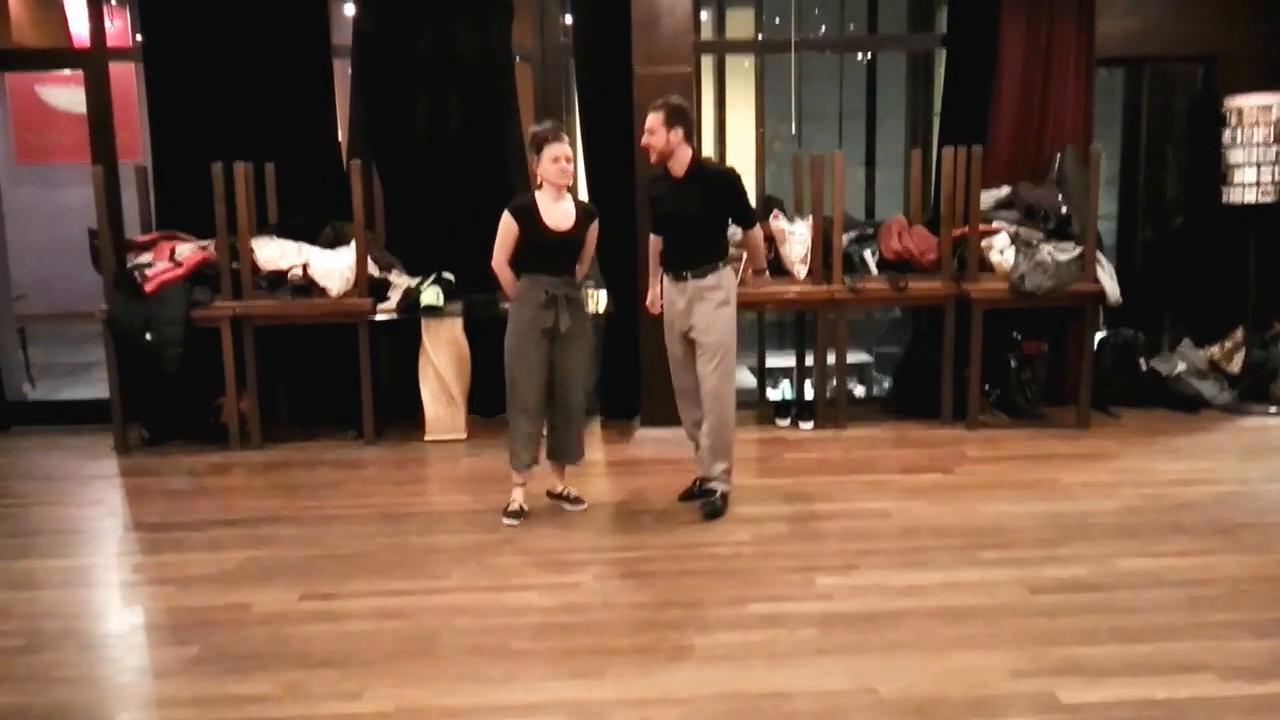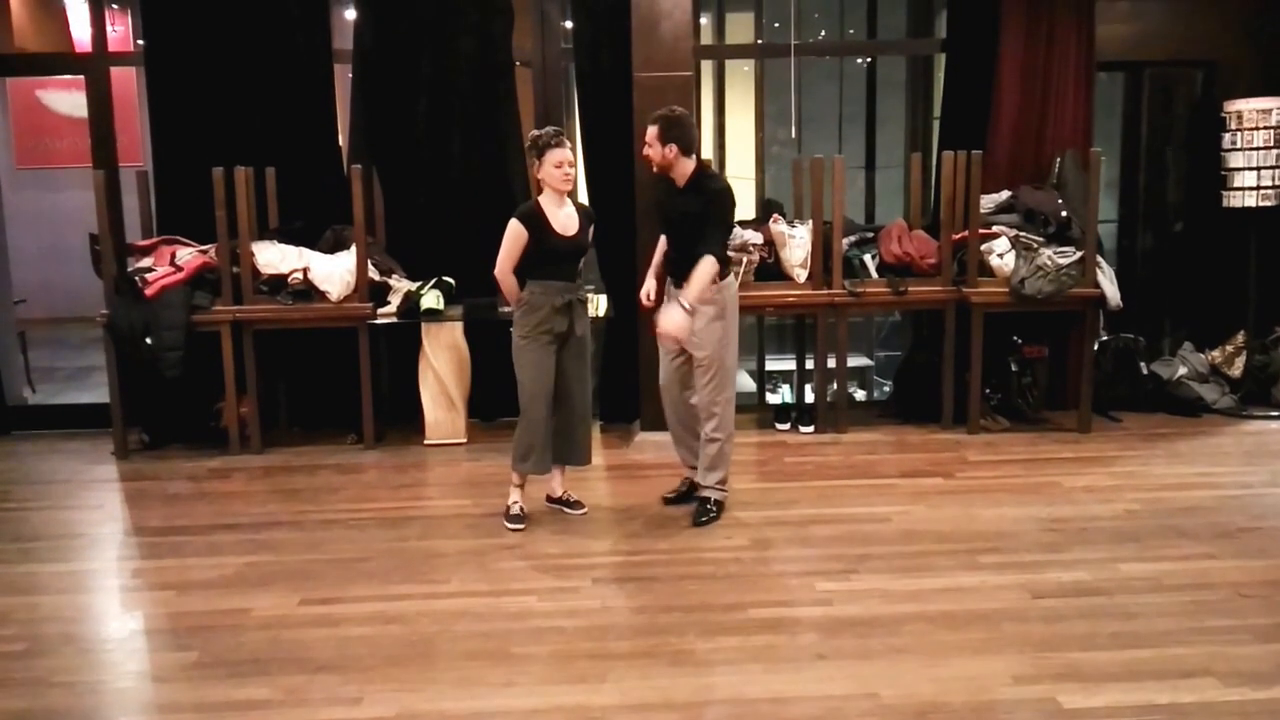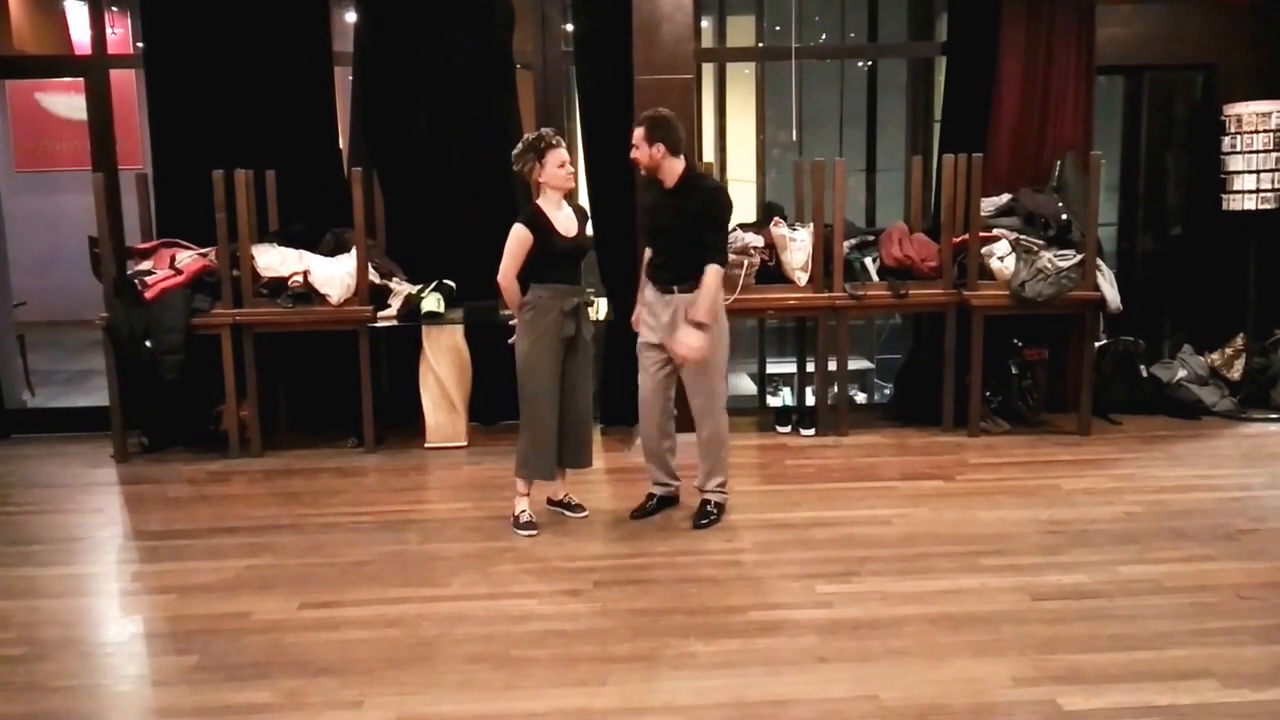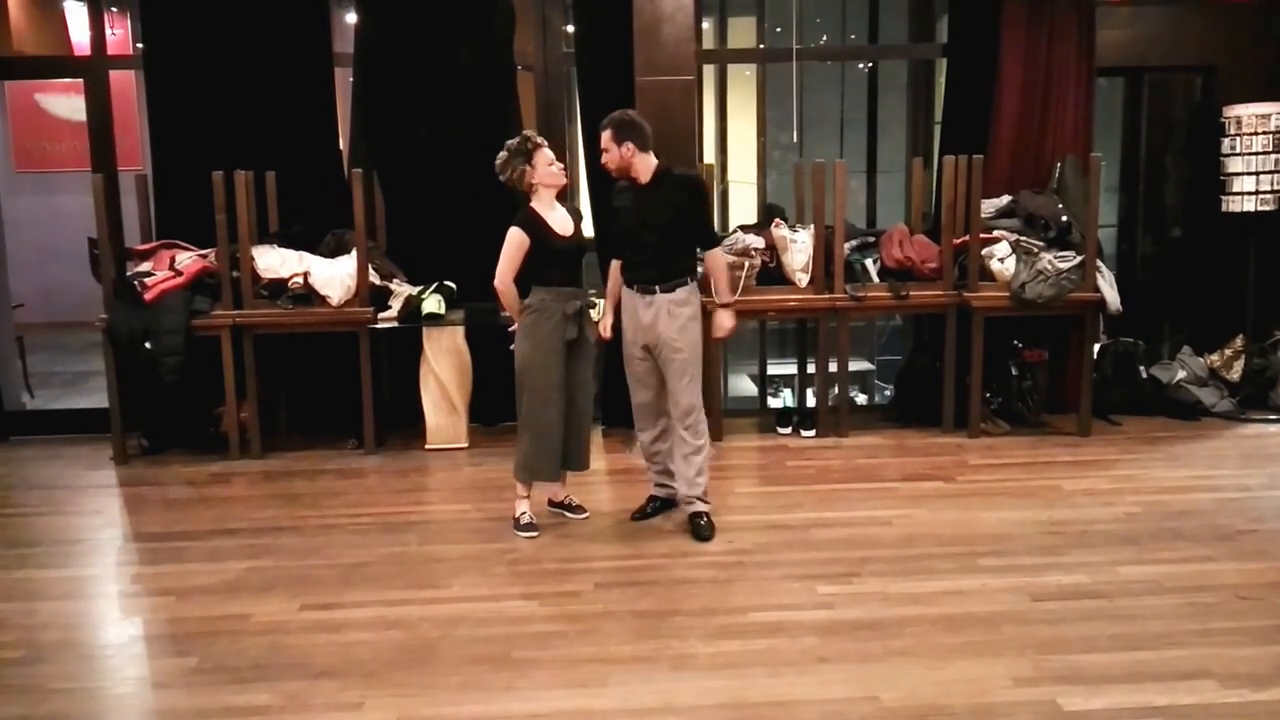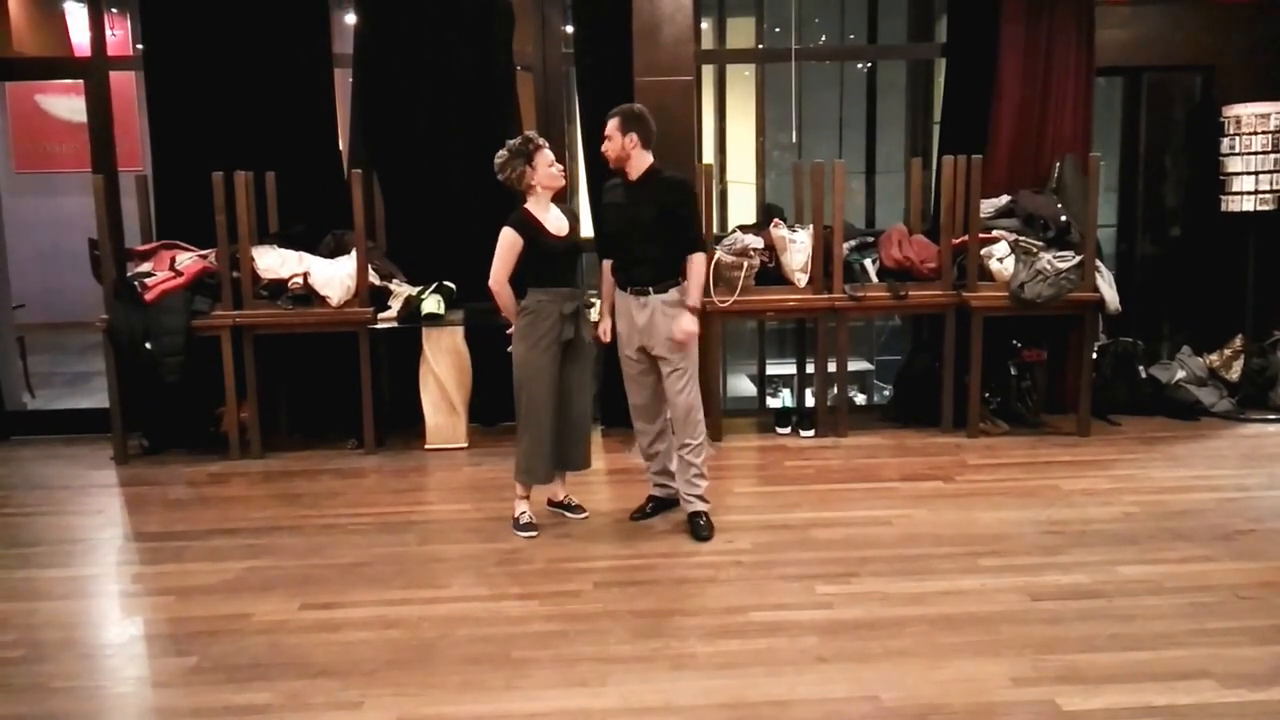
dt=0.5s
person 1, frame 1
left shoulder: (719, 178)
right shoulder: (656, 183)
left elbow: (750, 226)
left wrist: (760, 271)
right wrist: (654, 286)
left hip: (712, 287)
right hip: (673, 288)
left knee: (716, 387)
right knee: (686, 388)
left ankle: (718, 480)
right ankle: (706, 469)
person 1, frame 2
left shoulder: (715, 192)
right shoulder: (665, 185)
left elbow: (713, 256)
left wrist: (682, 307)
right wrist: (654, 274)
left hip: (711, 298)
right hip: (676, 297)
left knee: (714, 399)
right knee: (673, 392)
left ankle: (713, 489)
right ankle: (694, 475)
person 1, frame 3
left shoulder: (709, 194)
right shoulder: (649, 190)
left elbow: (715, 264)
left wrist: (698, 325)
right wrist: (641, 301)
left hip: (695, 303)
right hip: (655, 302)
left knee: (707, 405)
right knee: (651, 403)
left ankle: (713, 492)
right ankle: (663, 487)
person 1, frame 4
left shoulder: (686, 186)
right shoulder: (619, 194)
left elbow: (711, 248)
left wrist: (724, 304)
right wrist: (608, 309)
left hip: (677, 301)
right hip: (634, 304)
left knee: (687, 405)
right knee: (646, 406)
left ankle: (696, 502)
right ankle: (664, 487)
person 1, frame 5
left shoulder: (675, 188)
right shoulder: (611, 192)
left elbow: (696, 252)
left wrist: (690, 309)
right wrist: (605, 313)
left hip: (667, 303)
right hip: (627, 306)
left knee: (684, 406)
right knee: (643, 407)
left ankle: (695, 501)
right ankle: (663, 488)
person 2, frame 1
left shoulder: (586, 213)
right shoulder: (520, 209)
right elbow: (500, 263)
right wrist: (527, 296)
left hip: (571, 308)
right hip: (530, 309)
left knee: (570, 396)
right knee: (526, 399)
left ankle: (558, 482)
right ankle: (517, 490)
person 2, frame 2
left shoulder: (585, 215)
right shoulder: (527, 216)
right elbow: (503, 271)
right wrist: (525, 307)
left hip: (575, 312)
right hip: (537, 315)
left knee: (574, 402)
right knee: (536, 403)
left ankle: (558, 487)
right ankle: (515, 493)
person 2, frame 3
left shoulder: (579, 214)
right shoulder: (530, 220)
right elbow: (506, 277)
right wrist: (524, 316)
left hip: (576, 315)
right hip: (543, 317)
left knee: (575, 404)
right knee: (539, 407)
left ankle: (558, 490)
right ankle: (522, 500)
person 2, frame 4
left shoulder: (572, 214)
right shoulder: (526, 222)
right elbow: (503, 281)
left wrist: (581, 311)
right wrist: (523, 320)
left hip: (577, 317)
right hip: (544, 319)
left knee: (575, 406)
right knee: (539, 409)
left ankle: (558, 491)
right ankle: (522, 502)
person 2, frame 5
left shoulder: (568, 216)
right shoulder: (520, 223)
right elbow: (497, 282)
left wrist: (574, 309)
right wrist: (520, 321)
left hip: (574, 318)
right hip: (540, 320)
left knee: (573, 406)
right knee: (536, 410)
left ankle: (558, 491)
right ankle: (522, 501)
